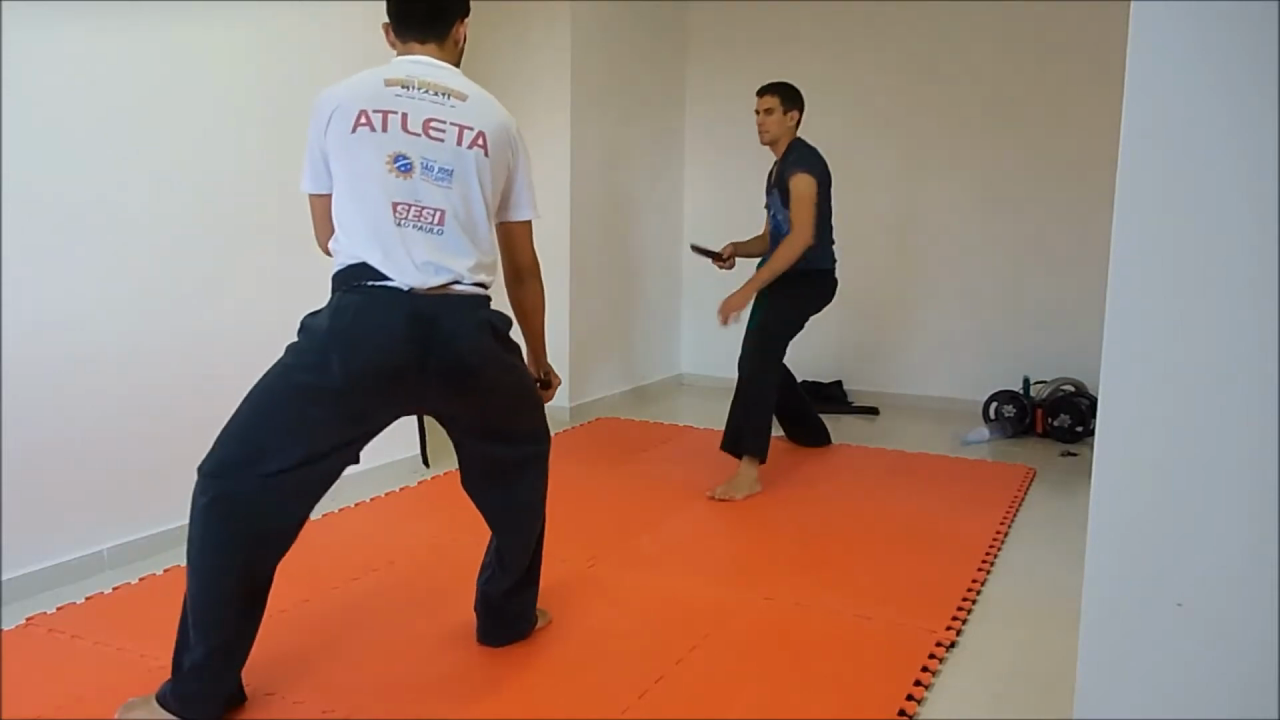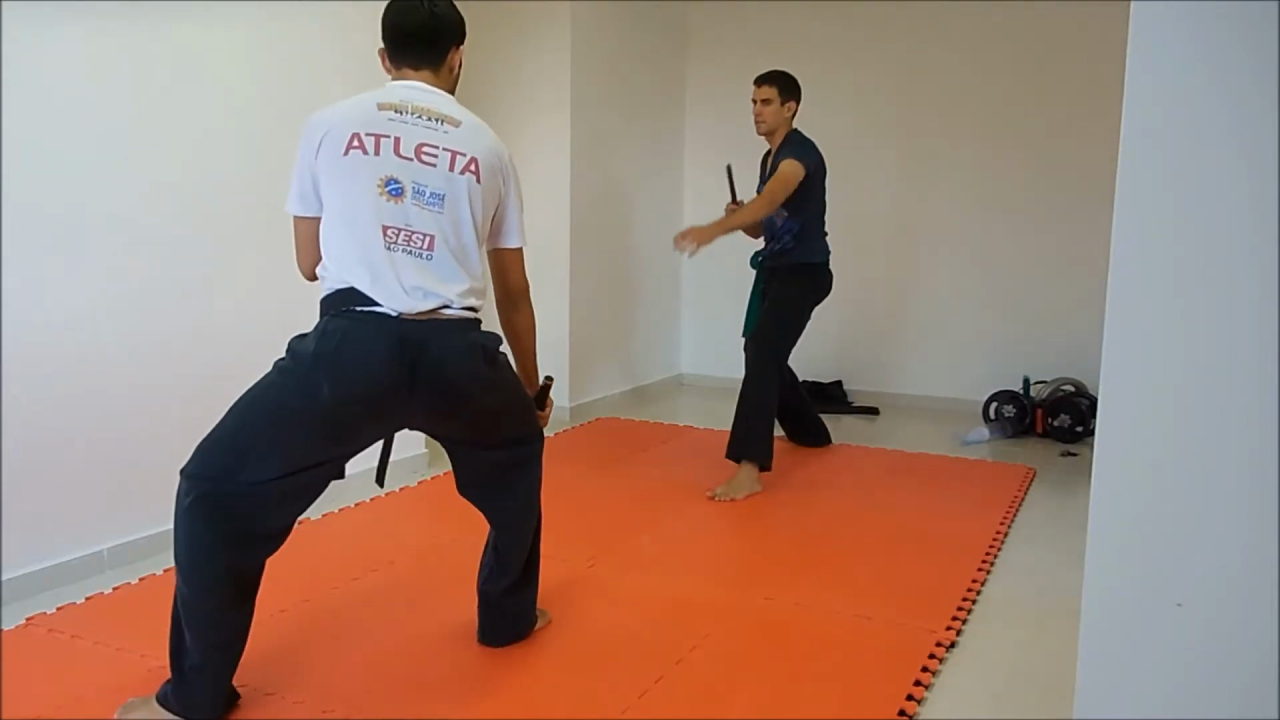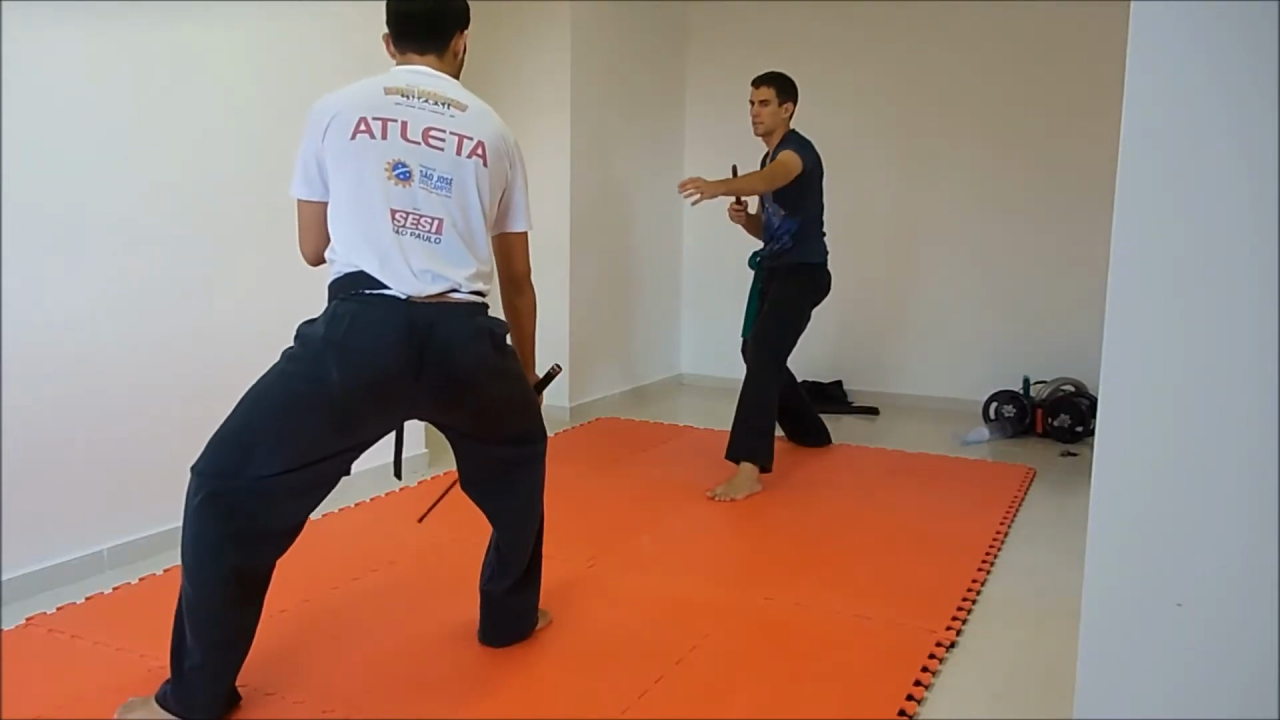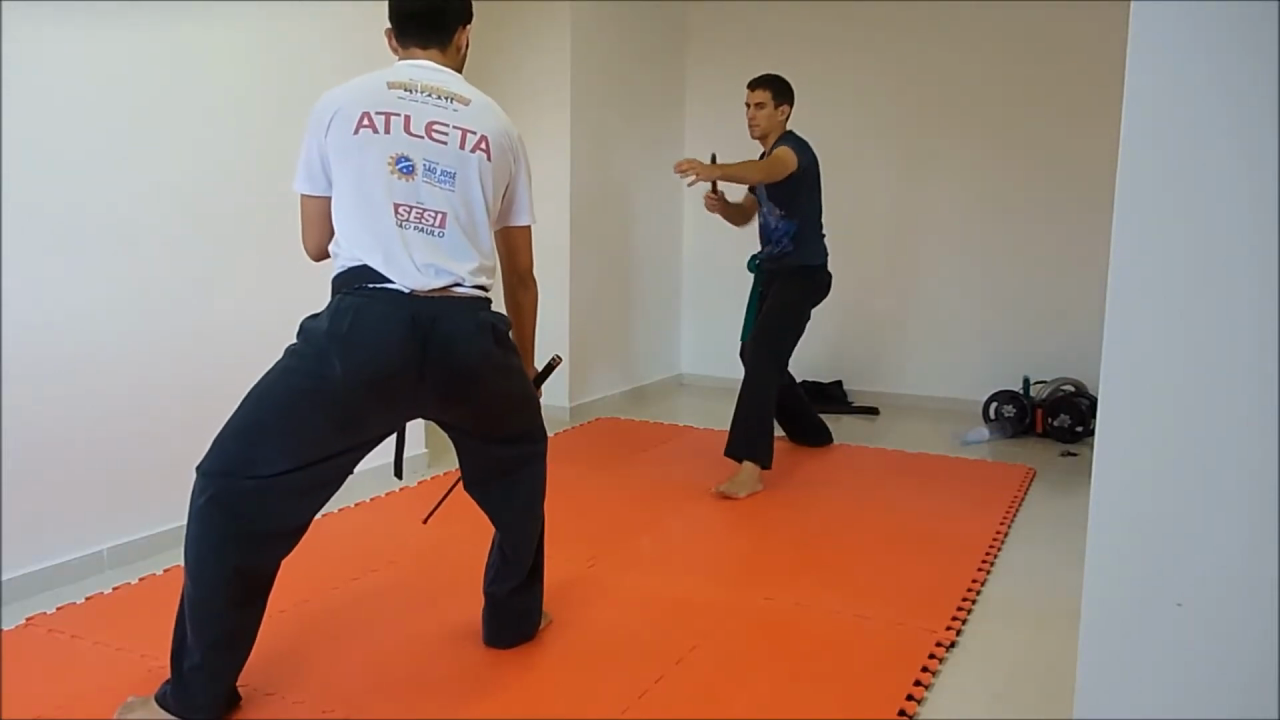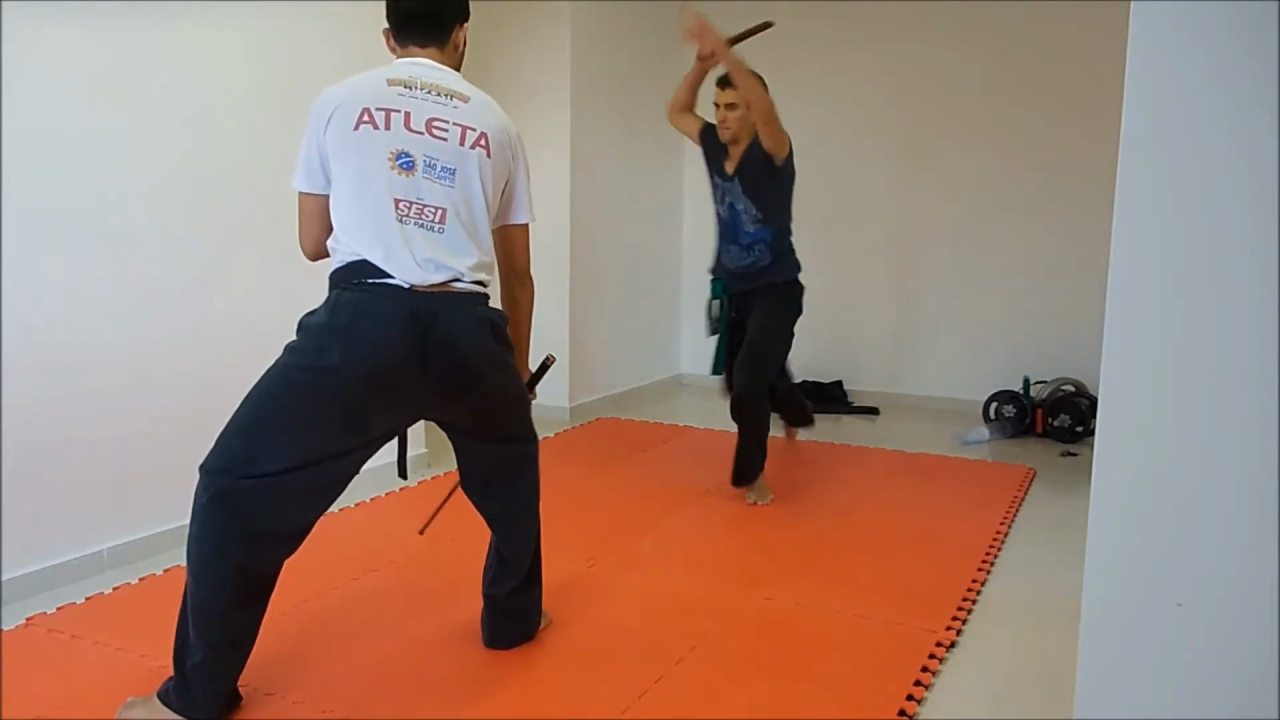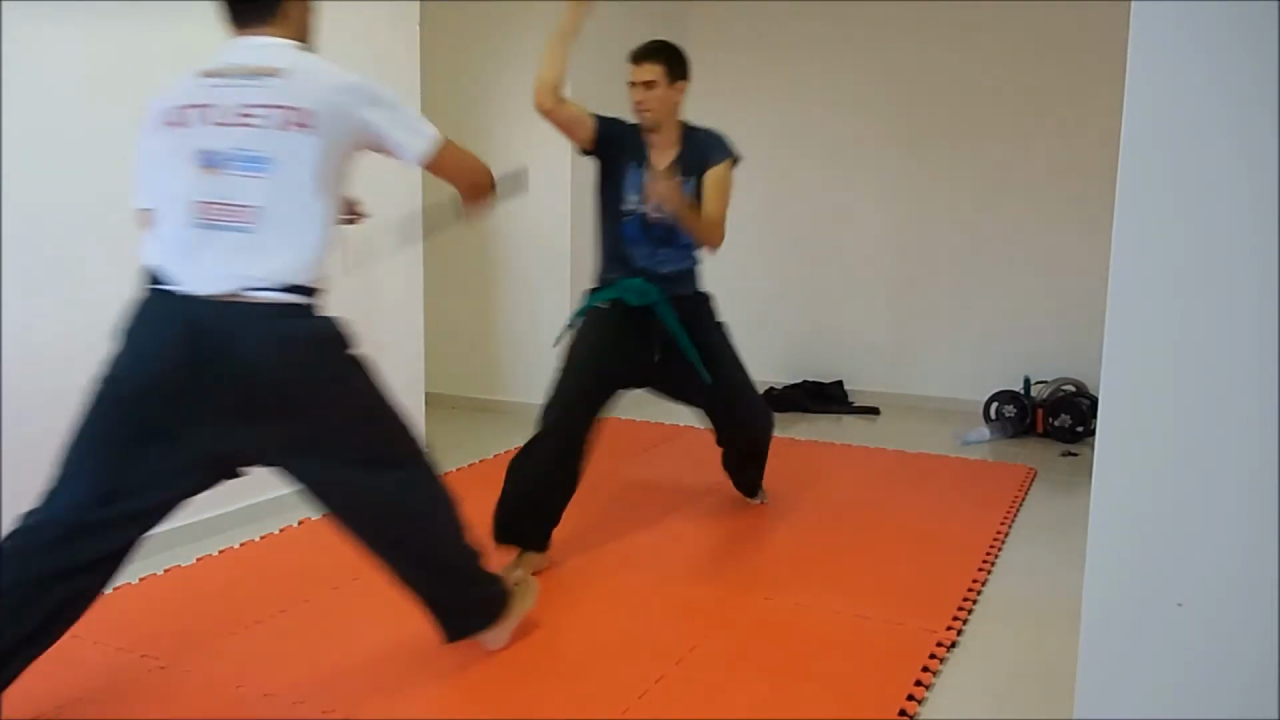
dt=0.4s
person 1, frame 1
left shoulder: (340, 100)
right shoulder: (495, 119)
right elbow: (522, 267)
right wrist: (538, 361)
left hip: (363, 325)
right hip: (460, 331)
left knee: (238, 485)
right knee: (519, 454)
right ankle: (508, 614)
person 1, frame 2
left shoulder: (331, 125)
right shoulder: (486, 145)
left elbow: (309, 262)
right elbow: (513, 291)
right wrist: (530, 386)
left hip: (353, 348)
right hip: (453, 354)
left knee: (217, 490)
right knee: (514, 455)
right ankle: (509, 615)
person 1, frame 3
left shoulder: (337, 109)
right shoulder: (492, 131)
left elbow: (314, 247)
right elbow: (517, 277)
right wrist: (525, 374)
left hip: (361, 333)
right hip: (460, 339)
left knee: (229, 487)
right knee: (517, 456)
right ankle: (511, 614)
person 1, frame 4
left shoulder: (341, 104)
right shoulder: (496, 125)
left elbow: (317, 241)
right elbow: (520, 272)
right wrist: (523, 367)
left hip: (364, 327)
right hip: (464, 333)
left knee: (236, 486)
right knee: (517, 457)
right ankle: (514, 615)
person 1, frame 5
left shoulder: (341, 101)
right shoulder: (495, 122)
left elbow: (312, 242)
right elbow: (517, 270)
right wrist: (516, 361)
left hip: (363, 323)
right hip: (461, 329)
left knee: (241, 485)
right knee: (508, 464)
right ankle: (513, 614)
person 1, frame 6
left shoulder: (171, 99)
right shoulder: (340, 87)
right elbow: (472, 178)
right wrist: (481, 195)
left hip: (167, 332)
right hip: (272, 337)
left knee: (76, 517)
right knee: (385, 469)
right ankle: (480, 608)
person 2, frame 1
left shoulder: (803, 162)
right shoulder: (778, 169)
left elbow: (803, 237)
left wrist: (750, 287)
right wrist: (739, 249)
left hip: (809, 278)
right hip: (785, 278)
left knee: (758, 352)
right knee: (761, 356)
left ankle: (749, 470)
right ankle: (810, 432)
person 2, frame 2
left shoulder: (800, 152)
right shoulder: (769, 158)
left elbow: (767, 202)
left wrist: (713, 230)
right wrist: (742, 222)
left hip: (804, 271)
right hip: (777, 270)
left knee: (762, 354)
right knee: (765, 355)
left ankle: (749, 470)
right ankle: (811, 432)
person 2, frame 3
left shoulder: (796, 151)
right shoulder: (771, 157)
left elbow: (766, 181)
left wrist: (717, 187)
right wrist: (744, 219)
left hip: (802, 272)
right hip: (775, 271)
left knee: (762, 355)
right knee: (761, 355)
left ankle: (749, 470)
right ankle: (811, 433)
person 2, frame 4
left shoulder: (793, 150)
right shoulder: (764, 161)
left elbow: (762, 172)
right elbow: (744, 215)
left wrist: (714, 170)
right wrist: (720, 204)
left hip: (802, 272)
right hip: (776, 272)
left knee: (760, 354)
right knee: (762, 358)
left ankle: (750, 466)
right ankle: (812, 432)
person 2, frame 5
left shoulder: (771, 150)
right shoulder: (716, 144)
left elbow: (765, 108)
right elbow: (676, 111)
left wrist: (723, 51)
right wrist: (703, 64)
left hip: (775, 290)
right hip: (734, 290)
left knee: (753, 379)
right knee: (744, 383)
left ankle: (751, 476)
right ankle: (795, 416)
person 2, frame 6
left shoulder: (711, 150)
right shoulder: (612, 137)
left elbow: (711, 231)
right elbow: (551, 100)
left wrist: (679, 205)
left hip: (683, 304)
right hip: (618, 305)
left knee: (746, 414)
right knee: (568, 412)
left ankle: (747, 481)
right ankle: (527, 543)
